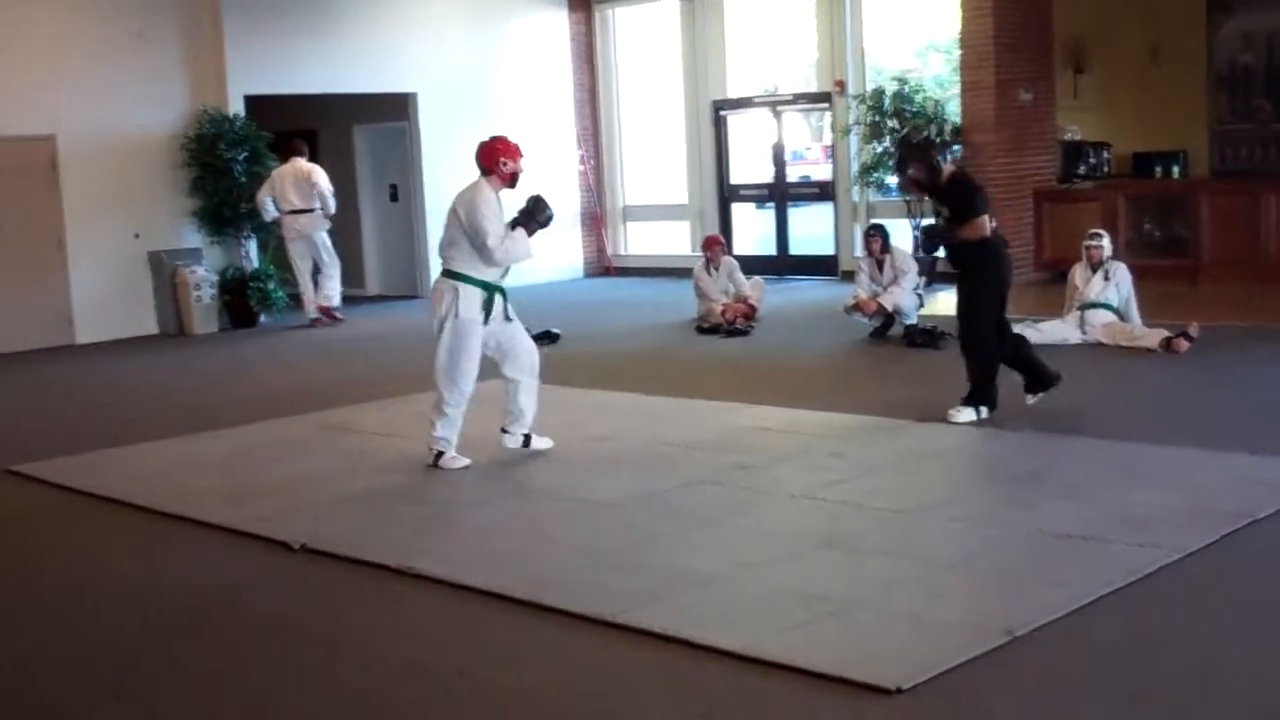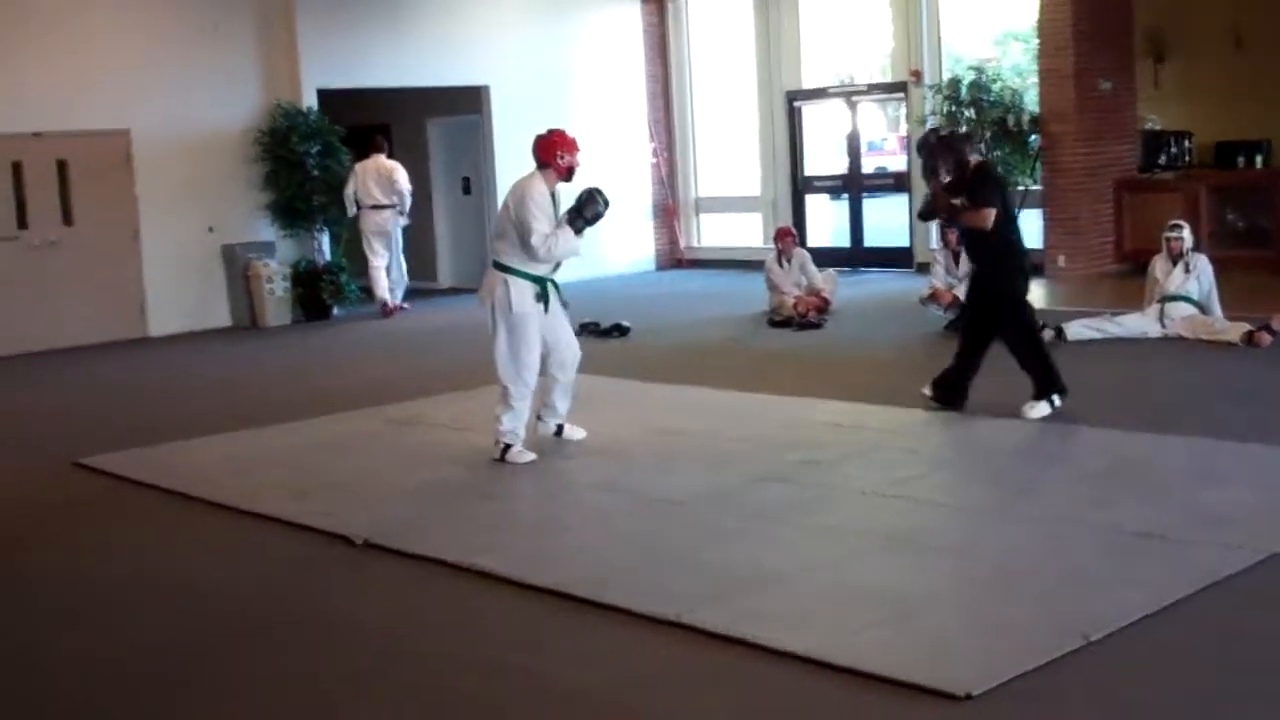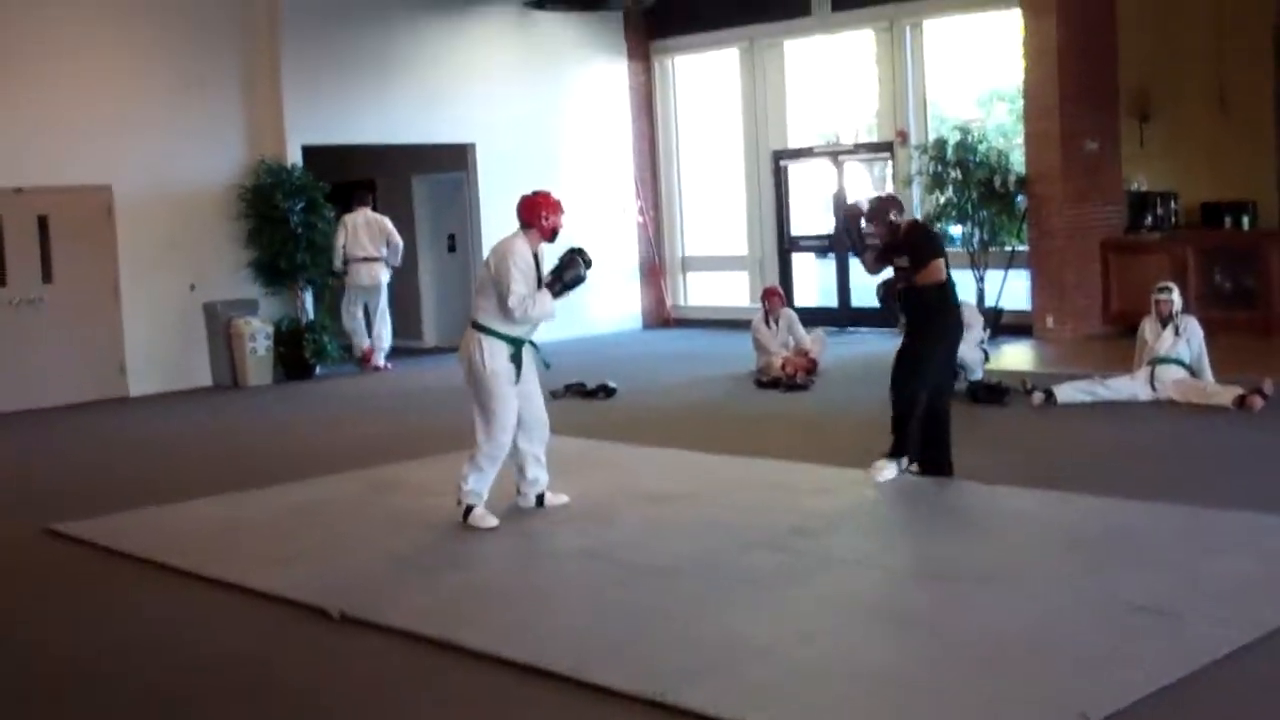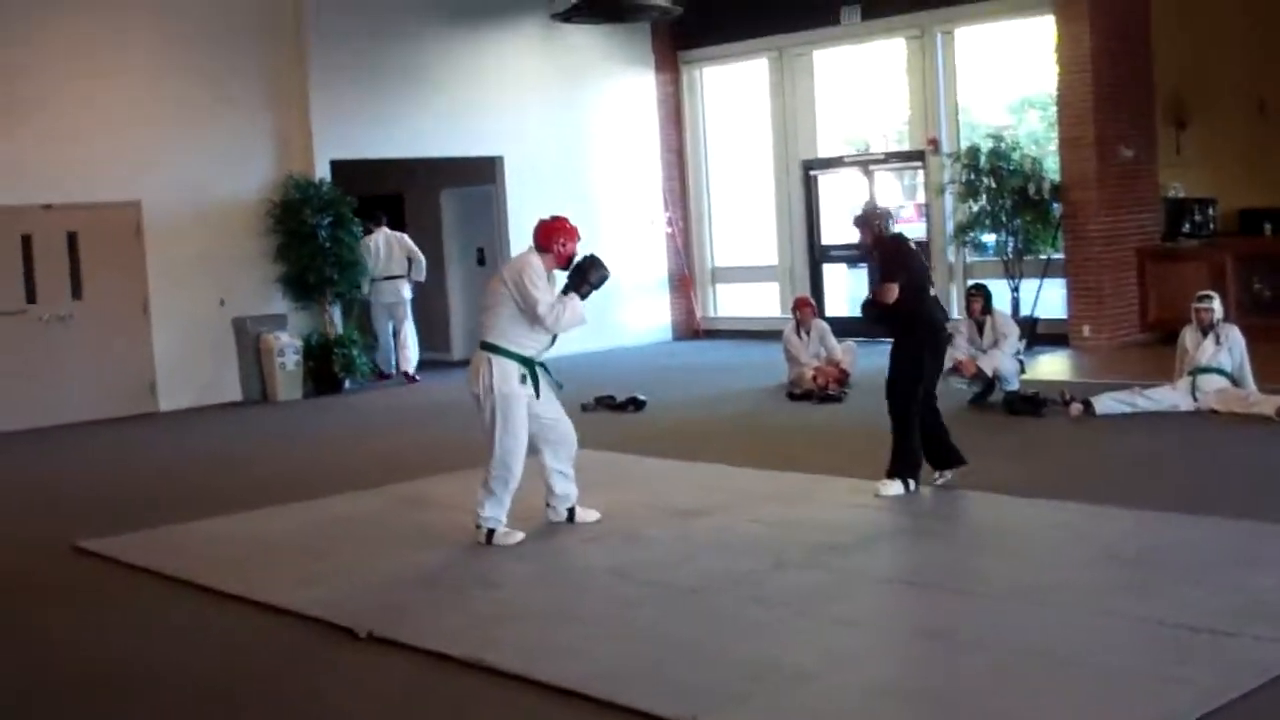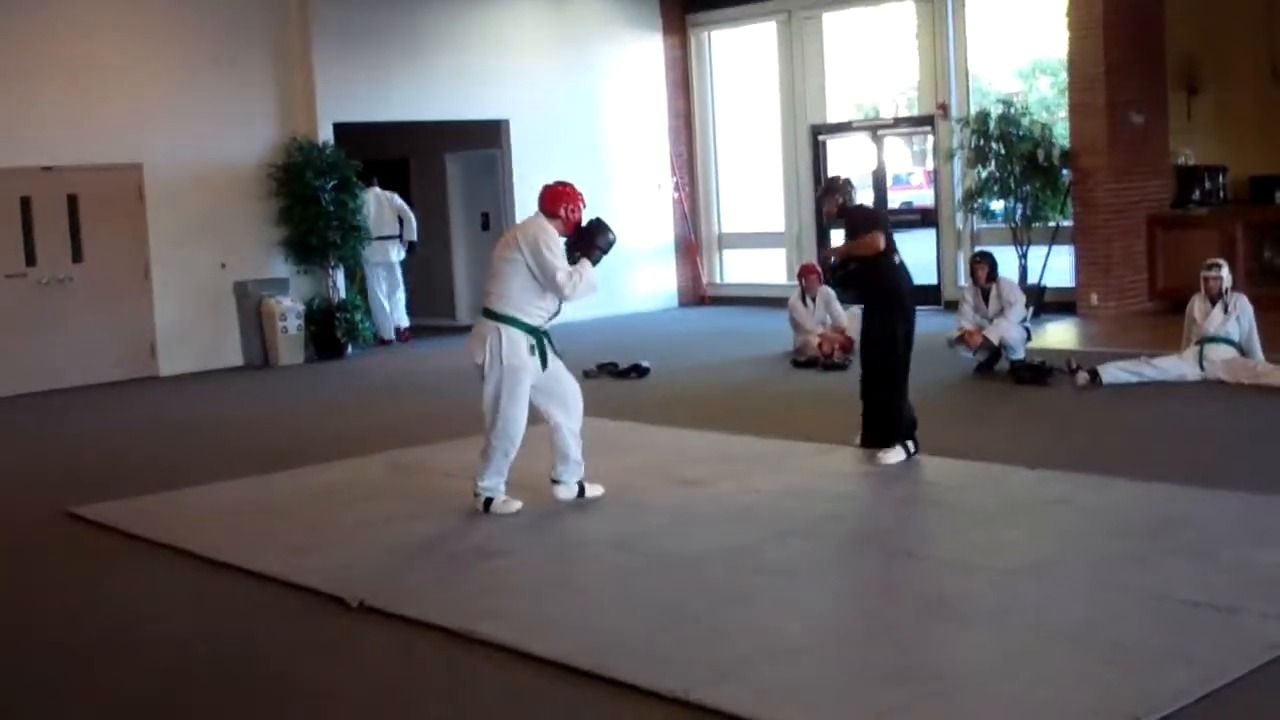
dt=0.3s
person 1, frame 1
left shoulder: (484, 196)
right shoulder: (479, 198)
right elbow: (498, 251)
left wrist: (518, 225)
right wrist: (530, 226)
left hip: (485, 297)
right hip: (463, 298)
left knee: (524, 357)
right knee: (458, 378)
left ankle: (516, 430)
right ankle: (441, 448)
person 1, frame 2
left shoulder: (547, 190)
right shoulder: (530, 192)
right elbow: (543, 248)
left wrist: (576, 216)
right wrist: (578, 223)
left hip: (538, 287)
right hip: (514, 288)
left knee: (566, 353)
right knee: (522, 368)
left ankle: (551, 421)
right ankle: (508, 440)
person 1, frame 3
left shoulder: (531, 251)
right shoulder: (512, 252)
right elbow: (519, 308)
left wrist: (559, 277)
right wrist: (557, 287)
left hip: (516, 348)
right hip: (490, 348)
left knee: (534, 422)
right knee: (500, 428)
left ankle: (532, 490)
right ankle: (471, 500)
person 1, frame 4
left shoulder: (536, 269)
right shoulder: (527, 267)
left elbow: (547, 316)
right elbow: (552, 318)
left wrist: (573, 289)
right wrist: (582, 290)
left hip: (526, 369)
right hip: (501, 370)
left knee: (560, 435)
right knee: (509, 453)
left ankle: (562, 505)
right ankle: (490, 524)
person 1, frame 5
left shoulder: (534, 232)
right shoulder: (540, 232)
left elbow: (553, 282)
right elbow: (568, 287)
left wrist: (574, 254)
right wrist: (592, 255)
left hip: (526, 337)
right hip: (506, 340)
left knee: (566, 399)
right knee: (508, 423)
left ankle: (567, 480)
right ankle: (488, 492)
person 2, frame 1
left shoulder: (965, 186)
right shoulder: (938, 183)
left elbow: (981, 229)
right elbow: (907, 185)
left wrist: (945, 233)
right wrist: (905, 156)
left hip: (987, 267)
right hip: (973, 267)
left knee: (977, 334)
right knee: (993, 330)
left ankle: (980, 400)
right ankle: (1040, 377)
person 2, frame 2
left shoulder: (987, 179)
right shoulder: (967, 179)
left elbow: (985, 221)
right elbow: (941, 195)
left wrist: (951, 212)
left hip: (1005, 265)
right hip: (986, 265)
left knee: (1019, 329)
right knee: (973, 327)
left ankle: (1051, 392)
right ankle: (950, 390)
person 2, frame 3
left shoulder: (923, 236)
right shoulder: (896, 241)
left elbow: (939, 273)
right elbow: (872, 266)
left wrist: (904, 280)
right wrist: (855, 238)
left hip: (940, 323)
right hip: (919, 322)
left knee: (907, 385)
right knee: (931, 392)
left ankle: (900, 455)
right ankle: (931, 459)
person 2, frame 4
left shoulder: (892, 251)
right shoulder: (896, 249)
left elbow: (888, 295)
left wrist: (872, 301)
right wrist: (878, 306)
left hip: (920, 335)
right hip: (922, 332)
left knee: (904, 403)
right knee: (919, 400)
left ankle: (904, 475)
right ankle: (947, 460)
person 2, frame 5
left shoulder: (861, 217)
right shoulder: (857, 220)
left elbow: (878, 244)
left wrist: (838, 252)
right wrist: (843, 263)
left hip: (891, 302)
right hip: (880, 302)
left knee: (889, 370)
right knee: (874, 368)
left ankle: (903, 439)
right ankle: (876, 433)
person 3, frame 1
left shoulder: (1119, 270)
right shoulder: (1077, 270)
left elbow: (1128, 302)
right elbow: (1070, 300)
left wrist: (1135, 328)
left hip: (1107, 323)
right hip: (1078, 321)
left knee: (1132, 333)
right knee: (1037, 330)
left ankle: (1171, 342)
person 3, frame 2
left shoulder: (1200, 262)
right shoulder: (1157, 261)
left elbow: (1209, 295)
left wrist: (1218, 325)
right wrist: (1143, 319)
left hip: (1187, 317)
right hip: (1156, 315)
left knee: (1211, 327)
right knee: (1113, 324)
left ankle: (1251, 335)
right ankle: (1059, 332)
person 3, frame 3
left shoulder: (1189, 324)
right shoulder: (1147, 323)
left elbow: (1199, 357)
left wrist: (1210, 387)
right wrist: (1135, 381)
left hip: (1177, 379)
right hip: (1146, 378)
left knee: (1202, 390)
right knee: (1102, 387)
left ankle: (1244, 399)
right ankle: (1048, 395)
person 3, frame 4
left shoulder: (1231, 333)
right shoulder: (1187, 333)
left elbow: (1241, 367)
left wrist: (1251, 395)
right wrist: (1174, 391)
left hip: (1219, 389)
right hip: (1187, 388)
left knee: (1246, 400)
right knee: (1142, 397)
right ankle: (1085, 405)
person 3, frame 5
left shoulder: (1239, 302)
right shoulder: (1196, 301)
left elbow: (1250, 337)
left wrist: (1259, 366)
right wrist: (1183, 361)
left hip: (1227, 359)
right hip: (1195, 358)
left knee: (1254, 371)
right knee: (1148, 367)
right ankle: (1093, 375)
person 4, frame 1
left shoulder: (277, 173)
right shoulder: (312, 169)
left elbow: (262, 197)
right elbow: (323, 190)
left wrist: (275, 215)
right wrist: (329, 210)
left hip: (290, 224)
right hip: (311, 221)
left knee: (302, 271)
right knee: (330, 263)
left ankle: (314, 313)
right ankle: (327, 304)
person 4, frame 2
left shoulder: (359, 168)
right shoulder: (394, 166)
left elbow: (348, 193)
right elbow: (403, 189)
left wrist: (354, 213)
right wrist: (404, 209)
left hip: (369, 218)
right hip: (390, 217)
left knee: (376, 262)
right knee: (396, 260)
left ankle: (385, 300)
right ankle: (396, 301)
person 4, frame 3
left shoulder: (346, 219)
right shoulder: (381, 220)
left elbow: (338, 245)
right elbow: (397, 242)
left wrist: (338, 266)
right wrist: (392, 262)
left hip: (355, 271)
right hip: (377, 270)
left knee: (351, 313)
right knee: (380, 316)
left ankle: (364, 349)
right ankle: (378, 360)
person 4, frame 4
left shoulder: (368, 241)
right shoulder: (401, 237)
left elbow: (366, 267)
right elbow: (419, 258)
left wrist: (365, 290)
right wrist: (415, 278)
left hip: (379, 289)
right hip: (400, 287)
left knee: (383, 332)
right knee: (406, 329)
left ankle: (387, 369)
right ankle: (408, 368)
person 4, frame 5
left shoulder: (361, 200)
right shoulder: (391, 196)
right elbow: (409, 216)
right wrist: (407, 239)
left hip: (371, 250)
right hip: (391, 247)
left knee: (377, 293)
right knee: (396, 289)
left ankle: (387, 334)
right ankle: (401, 326)
